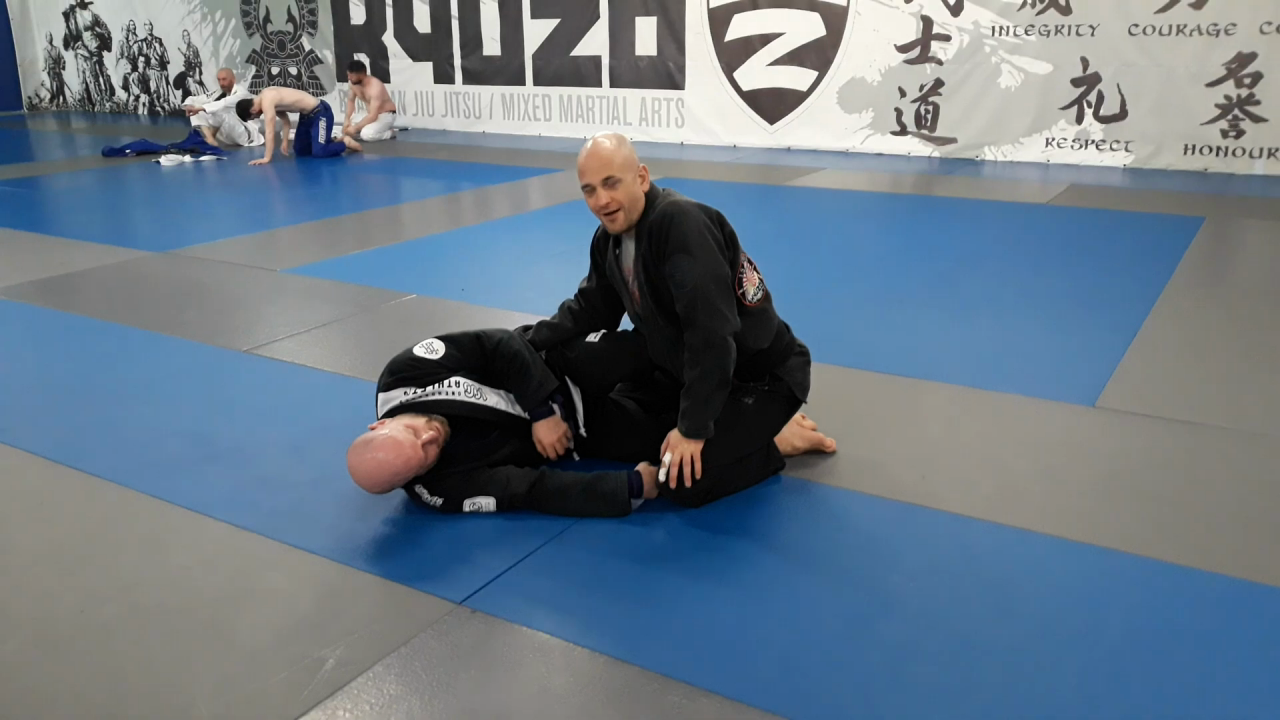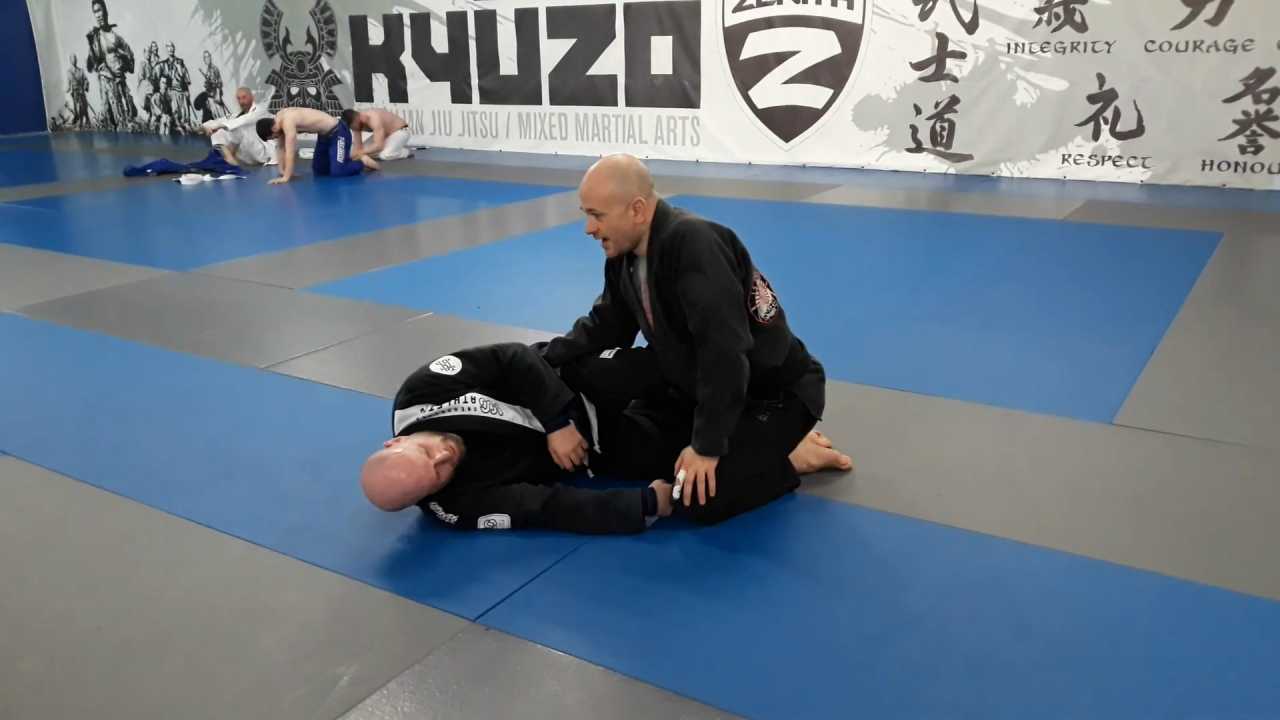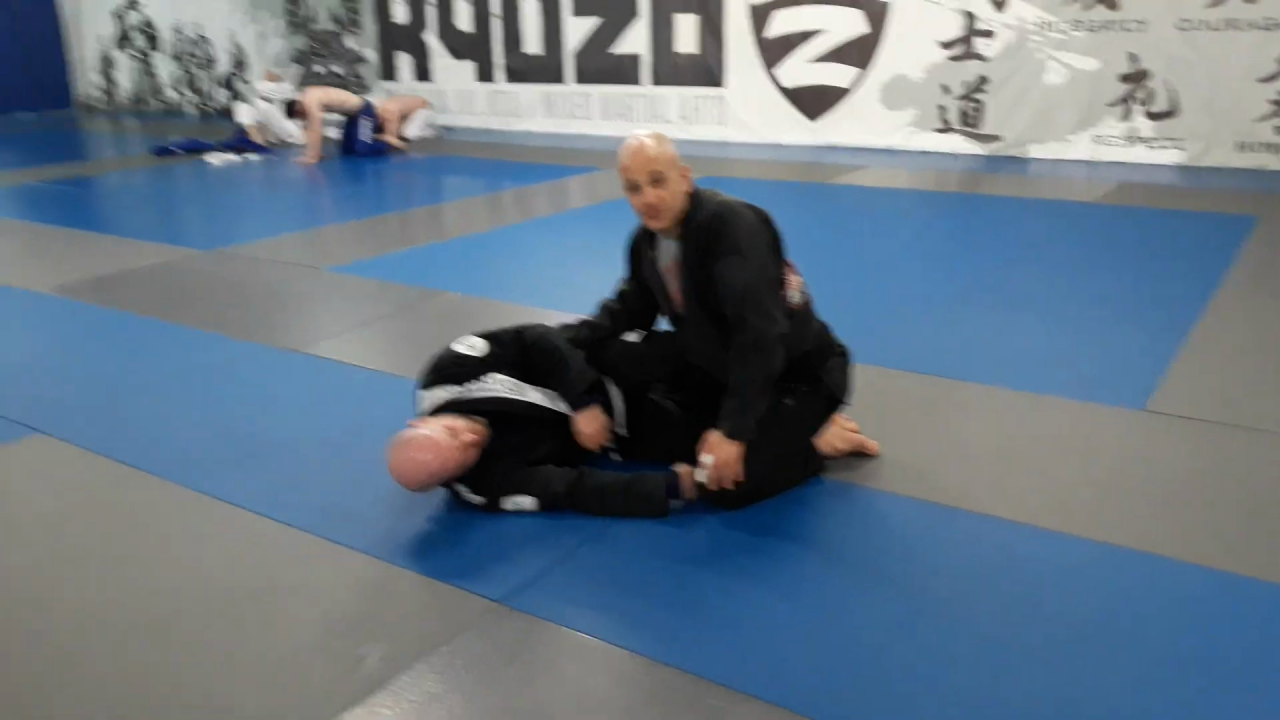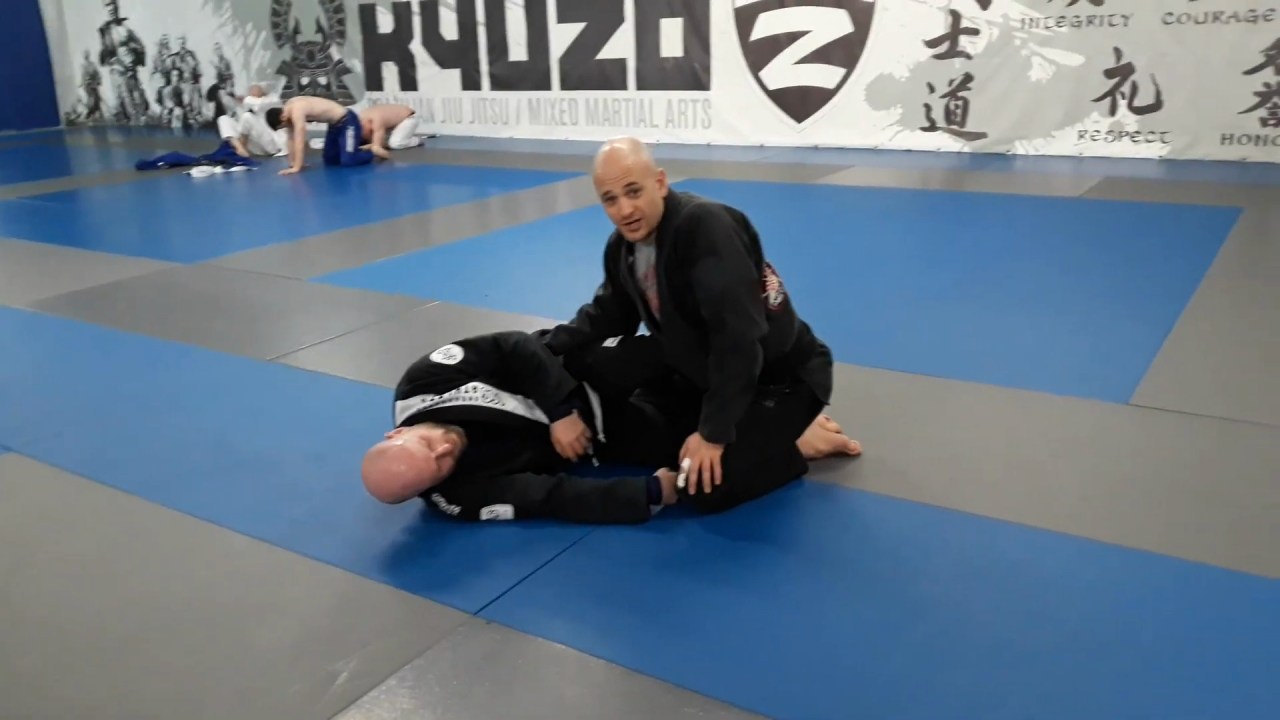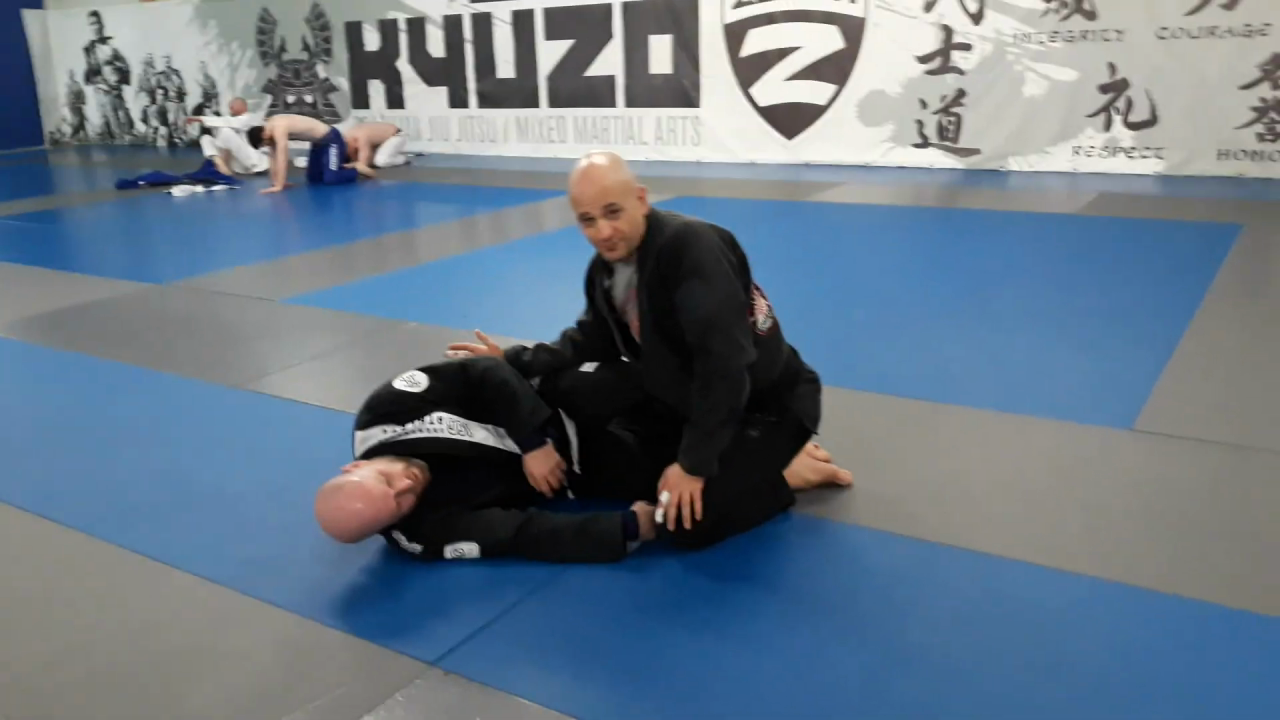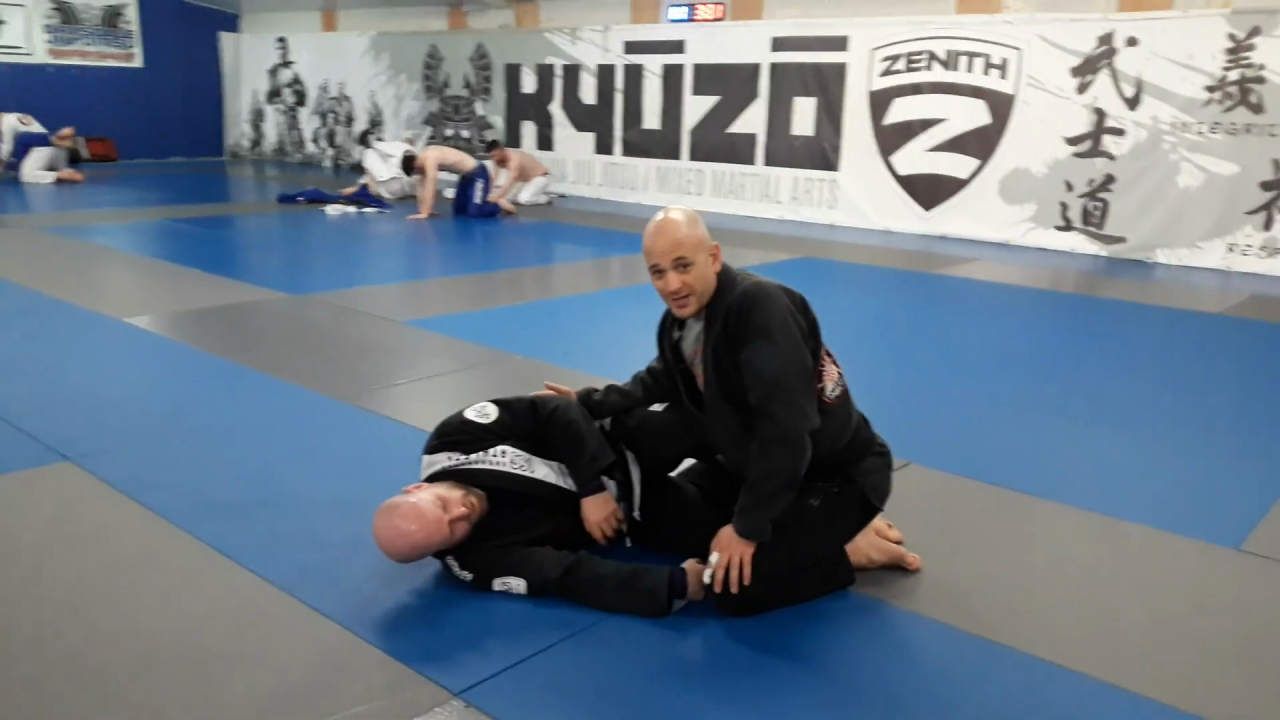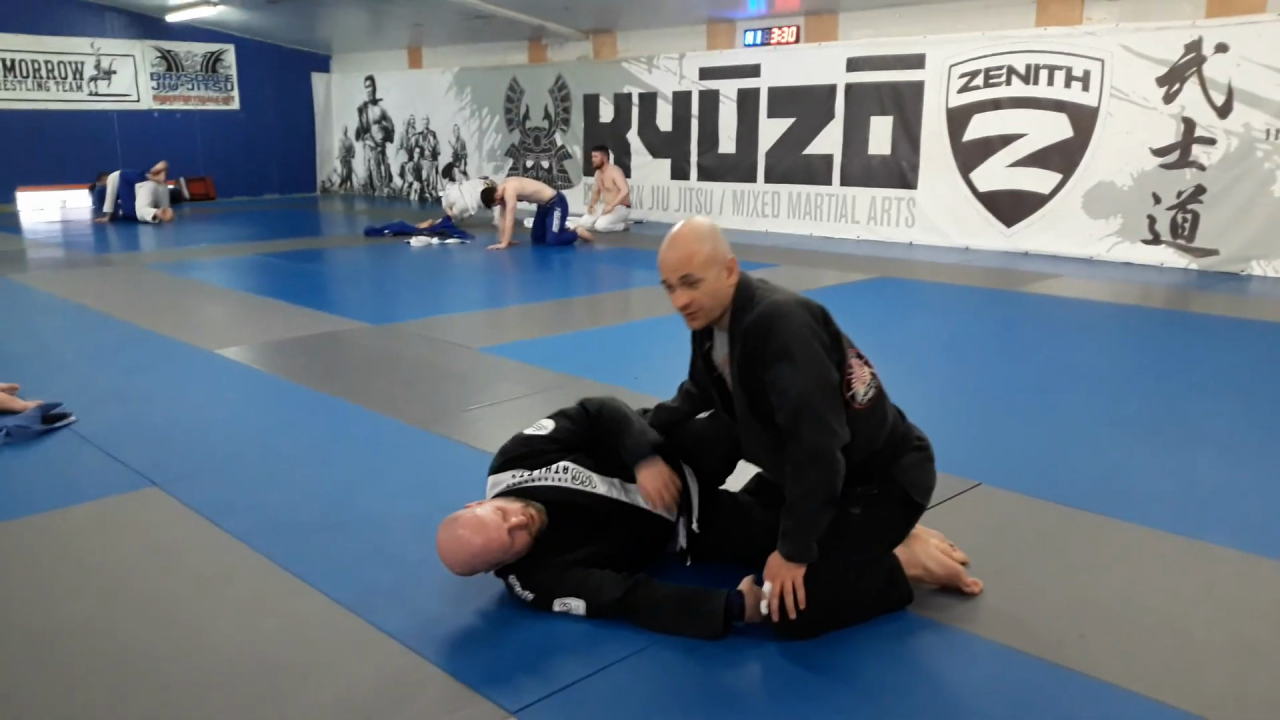
dt=0.7s
person 1, frame 1
left shoulder: (407, 371)
right shoulder: (444, 490)
left elbow: (498, 345)
right elbow: (536, 491)
left wrist: (541, 408)
right wrist: (637, 486)
person 1, frame 2
left shoulder: (421, 390)
right shoulder: (460, 507)
left elbow: (513, 359)
right elbow: (552, 508)
left wrist: (557, 420)
right wrist: (651, 503)
left hip: (575, 383)
right hip: (595, 447)
right ankle: (786, 456)
person 1, frame 3
left shoulder: (448, 373)
right shoulder: (485, 489)
left elbow: (537, 340)
right elbow: (580, 491)
left wrist: (584, 402)
right wrist: (676, 485)
left hip: (605, 374)
person 1, frame 4
left shoulder: (422, 381)
right shoulder: (465, 498)
left elbow: (514, 347)
right elbow: (560, 498)
left wrist: (560, 409)
right wrist: (659, 491)
left hip: (582, 375)
right hip: (600, 433)
person 1, frame 5
left shoulder: (385, 411)
right shoulder: (431, 534)
left elbow: (482, 373)
right elbow: (530, 537)
left wrist: (533, 440)
right wrist: (633, 527)
person 1, frame 6
left shoulder: (454, 439)
right shoulder: (480, 566)
left elbow: (555, 412)
left wrist: (592, 487)
right wrist: (682, 585)
right hip: (610, 509)
person 1, frame 7
left shoulder: (517, 460)
right shoulder: (543, 581)
left elbow: (601, 415)
right elbow: (631, 599)
left wrist: (645, 457)
right wrist: (737, 608)
left hip: (672, 462)
right hip: (688, 528)
right ankle: (897, 563)
person 2, frame 1
left shoulder: (683, 226)
right shoulder: (609, 237)
left elbow: (711, 334)
right elbow: (590, 308)
left wrist: (693, 428)
right wrist: (527, 341)
left hip: (757, 373)
left knee: (685, 485)
left ankle: (779, 437)
person 2, frame 2
left shoulder: (694, 245)
right shoulder: (625, 254)
left elbow: (724, 352)
right elbow: (605, 325)
left wrist: (707, 445)
right wrist: (543, 358)
left hip: (773, 390)
left knee: (700, 503)
left ankle: (797, 454)
person 2, frame 3
left shoulder: (730, 225)
right shoulder: (646, 239)
left elbow: (759, 336)
right elbow: (629, 309)
left wrist: (734, 429)
right wrist: (569, 341)
left hip: (796, 373)
right hip: (718, 361)
left knee: (727, 487)
left ankle: (817, 439)
person 2, frame 4
left shoulder: (706, 228)
right shoulder: (623, 245)
left elbow: (738, 338)
right elbow: (608, 315)
left wrist: (713, 432)
right wrist: (544, 346)
left hip: (779, 373)
right hip: (700, 364)
left knee: (710, 488)
left ankle: (803, 439)
person 2, frame 5
left shoulder: (692, 248)
right shoulder: (605, 266)
left elbow: (725, 365)
right elbow: (594, 342)
left wrist: (693, 463)
right wrist: (515, 361)
left hip: (764, 401)
right hip: (685, 394)
left knee: (687, 524)
left ankle: (785, 470)
person 2, frame 6
left shoulder: (761, 309)
right shoulder: (680, 318)
left elbow: (785, 431)
right elbow: (662, 382)
left wrist: (748, 527)
right wrist: (589, 402)
left hip: (837, 473)
right hip: (758, 465)
left knee: (739, 588)
right knee: (677, 517)
left ankle: (854, 547)
person 2, frame 7
left shoulder: (779, 322)
right shoulder: (710, 321)
left elbow: (816, 445)
right elbow: (700, 393)
left wrist: (794, 550)
right wrist: (644, 425)
left hip: (881, 474)
right hip: (814, 472)
left knee: (799, 612)
left ankle: (910, 565)
right ankle: (868, 538)
